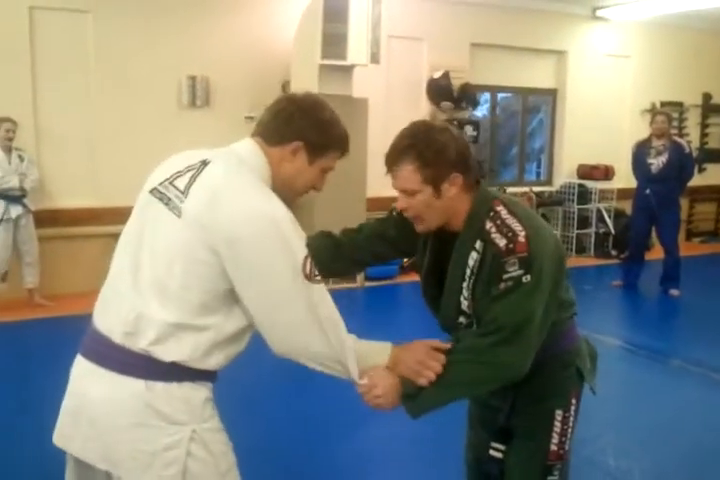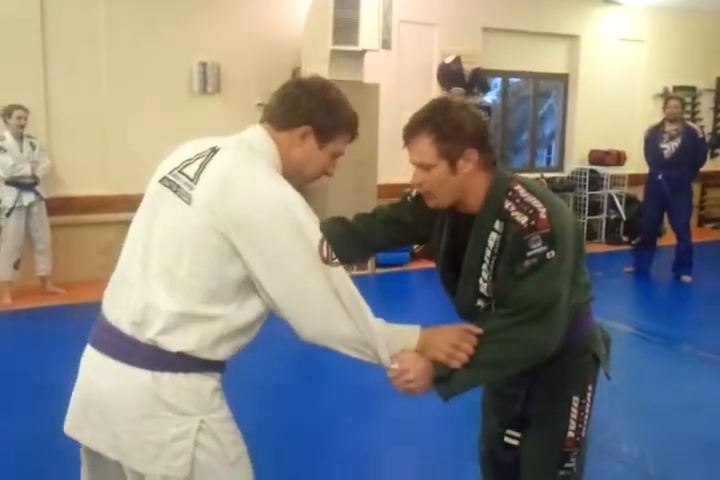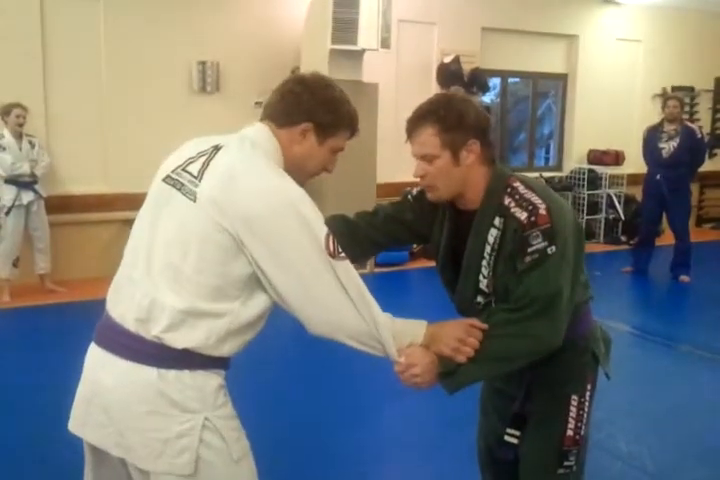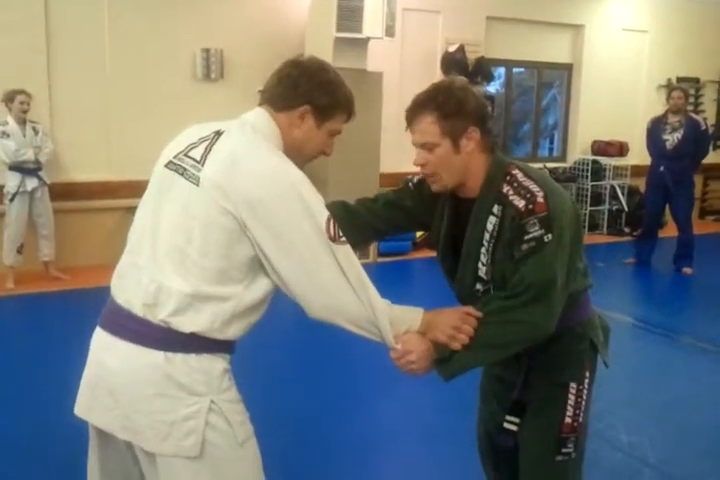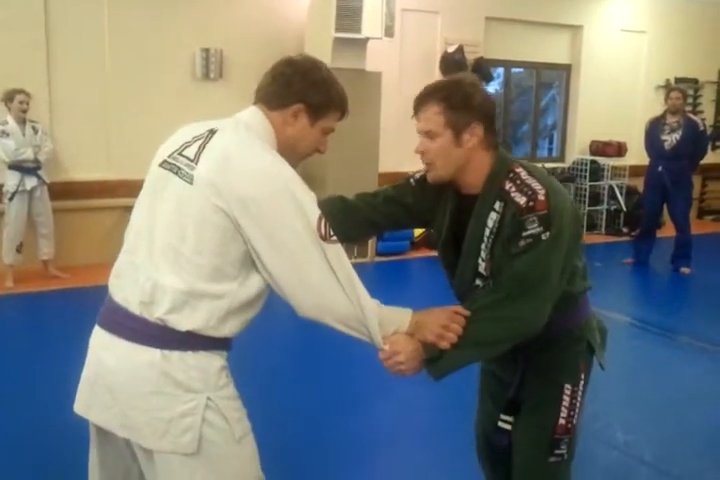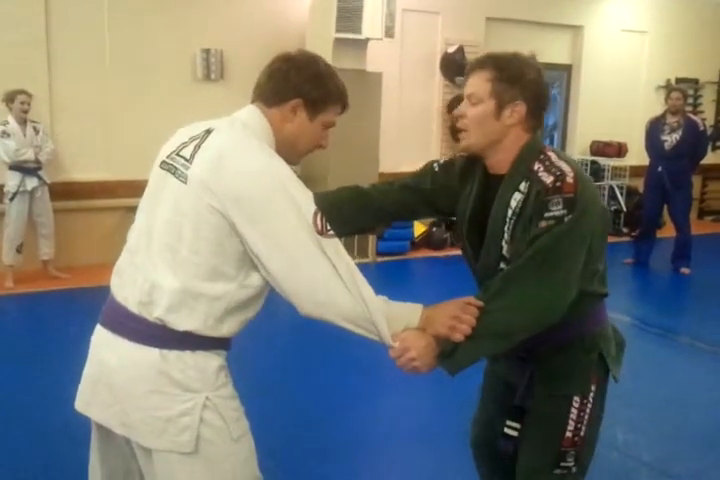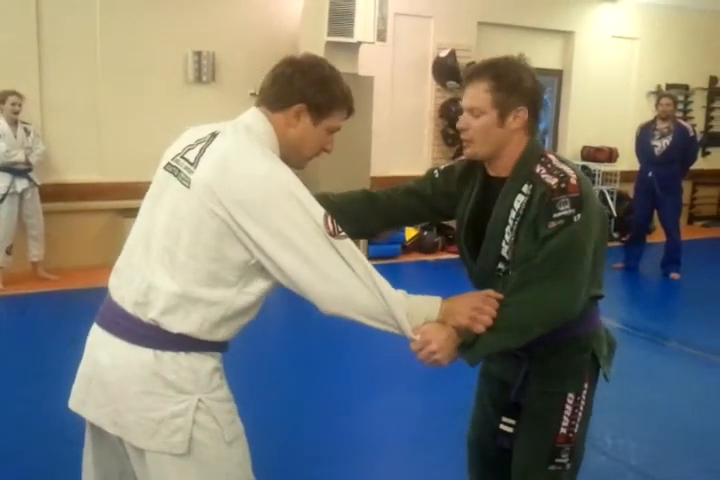
dt=0.4s
person 1, frame 1
left shoulder: (182, 165)
right shoulder: (257, 213)
right elbow: (304, 332)
right wrist: (389, 358)
left hip: (94, 377)
right hip: (156, 403)
person 1, frame 2
left shoulder: (194, 153)
right shoulder: (266, 198)
right elbow: (325, 314)
right wrist: (419, 341)
left hip: (105, 367)
right hip: (164, 394)
person 1, frame 3
left shoulder: (195, 152)
right shoulder: (269, 194)
right elbow: (331, 305)
right wrist: (423, 336)
left hip: (109, 365)
right hip: (169, 391)
person 1, frame 4
left shoulder: (194, 138)
right shoulder: (271, 176)
right elbow: (331, 288)
right wrist: (420, 322)
left hip: (114, 348)
right hip: (175, 376)
person 1, frame 5
left shoulder: (189, 137)
right shoulder: (263, 174)
right elbow: (319, 288)
right wrist: (408, 323)
left hip: (113, 346)
right hip: (174, 373)
person 1, frame 6
left shoulder: (194, 138)
right shoulder: (257, 171)
right elbow: (321, 285)
right wrist: (419, 318)
left hip: (116, 346)
right hip: (172, 371)
person 1, frame 7
left shoulder: (198, 140)
right shoulder: (259, 177)
right elbow: (337, 280)
right wrist: (438, 311)
left hip: (112, 347)
right hip: (167, 374)
person 2, frame 1
left shoulder: (519, 243)
right shoulder: (422, 217)
left elbow: (504, 352)
right elbow: (354, 247)
left wrist: (407, 386)
left hip: (545, 371)
right hip: (494, 368)
person 2, frame 2
left shoulder: (538, 222)
right shoulder: (435, 203)
left elbow: (535, 331)
right elbow: (369, 231)
left wrist: (439, 367)
left hip: (561, 359)
right hip: (505, 354)
person 2, frame 3
left shoulder: (537, 218)
right shoulder: (436, 201)
left elbow: (538, 326)
right elbow: (372, 229)
left wrist: (445, 362)
left hip: (561, 357)
right hip: (505, 351)
person 2, frame 4
left shoulder: (536, 204)
right shoulder: (436, 188)
left elbow: (533, 311)
right elbow: (372, 215)
left wrist: (441, 348)
left hip: (559, 345)
right hip: (505, 342)
person 2, frame 5
left shoulder: (537, 203)
right shoulder: (440, 187)
left elbow: (520, 308)
right elbow: (371, 211)
left wrist: (428, 347)
left hip: (556, 345)
right hip: (504, 343)
person 2, frame 6
left shoulder: (562, 189)
right shoulder: (468, 171)
left elbow: (537, 296)
right elbow: (388, 200)
left wrist: (443, 342)
left hip: (569, 355)
right hip: (512, 347)
person 2, frame 7
left shoulder: (563, 192)
right shoulder: (466, 177)
left elbow: (554, 296)
right elbow: (389, 206)
left wrist: (463, 334)
left hip: (562, 355)
right hip: (505, 347)
person 3, frame 1
left shoulder: (21, 155)
left elbow: (34, 177)
left wrist: (23, 187)
right wrist: (19, 181)
left hip: (21, 207)
left knee: (30, 251)
left ankle: (34, 294)
person 3, frame 2
left shoulder: (33, 142)
left elbow: (45, 164)
left wrist: (35, 175)
right wrist: (31, 169)
left hip: (34, 194)
left knee: (43, 239)
left ankle: (47, 282)
person 3, frame 3
left shoulder: (32, 141)
left elbow: (45, 162)
left wrist: (34, 173)
right wrist: (29, 167)
left hip: (33, 192)
left knee: (42, 237)
left ankle: (46, 280)
person 3, frame 4
left shoulder: (36, 128)
left elbow: (48, 149)
left wrist: (38, 160)
right wrist: (33, 154)
left hip: (37, 179)
right hip: (17, 181)
left knee: (46, 224)
left ankle: (49, 267)
person 3, frame 5
left shoulder: (36, 127)
left elbow: (48, 149)
left wrist: (36, 158)
right wrist: (33, 153)
left hip: (37, 179)
right hip: (17, 181)
left knee: (45, 223)
left ankle: (49, 265)
person 3, frame 6
left shoulder: (37, 127)
left elbow: (49, 149)
left wrist: (38, 159)
right wrist: (33, 154)
left hip: (37, 179)
right hip: (17, 181)
left knee: (46, 223)
left ankle: (48, 266)
person 3, frame 7
left shoulder: (28, 129)
left elbow: (39, 151)
left wrist: (28, 161)
right wrist: (24, 156)
left hip: (28, 181)
left knee: (35, 225)
left ankle: (38, 267)
person 4, frame 1
left shoulder: (680, 147)
right shoulder: (640, 147)
left elbow: (687, 171)
left wrist: (673, 190)
right wrist: (646, 186)
left hip: (667, 202)
right hip: (643, 199)
left knee: (670, 243)
right knee: (636, 240)
left ankle: (670, 284)
right ankle: (629, 279)
person 4, frame 2
left shoulder: (693, 132)
right shoulder: (652, 131)
left elbow: (700, 156)
left wrist: (686, 175)
right wrist: (658, 171)
left hip: (679, 187)
right hip: (655, 184)
left knee: (682, 229)
right knee: (648, 226)
left ankle: (683, 270)
right ankle: (640, 265)
person 4, frame 3
left shoulder: (691, 131)
right shoulder: (651, 131)
left elbow: (699, 156)
left wrist: (685, 175)
right wrist: (656, 171)
left hip: (678, 187)
right hip: (654, 184)
left knee: (680, 229)
right knee: (647, 226)
left ankle: (681, 270)
right ankle: (639, 265)
person 4, frame 4
left shoulder: (696, 123)
right shoulder: (655, 122)
left elbow: (703, 148)
left wrist: (689, 166)
right wrist: (660, 163)
left hip: (682, 178)
right hip: (657, 175)
left knee: (683, 221)
right knee: (650, 218)
left ankle: (684, 262)
right ankle: (641, 256)
person 4, frame 5
left shoulder: (694, 124)
right shoulder: (654, 123)
left elbow: (701, 149)
left wrist: (686, 167)
right wrist: (659, 163)
left hip: (680, 179)
right hip: (655, 175)
left knee: (681, 221)
right knee: (648, 218)
left ankle: (682, 262)
right ankle: (639, 256)
person 4, frame 6
left shoulder: (694, 124)
right shoulder: (654, 123)
left elbow: (701, 149)
left wrist: (687, 167)
right wrist: (658, 163)
left hip: (679, 179)
right hip: (655, 175)
left knee: (681, 221)
right knee: (648, 218)
left ankle: (682, 262)
right ankle: (640, 256)
person 4, frame 7
left shoulder: (684, 130)
right shoulder: (644, 129)
left elbow: (691, 155)
left wrist: (677, 172)
right wrist: (649, 168)
left hip: (669, 184)
right hip: (646, 181)
left knee: (671, 226)
right knee: (638, 223)
left ankle: (671, 267)
right ankle: (630, 261)
